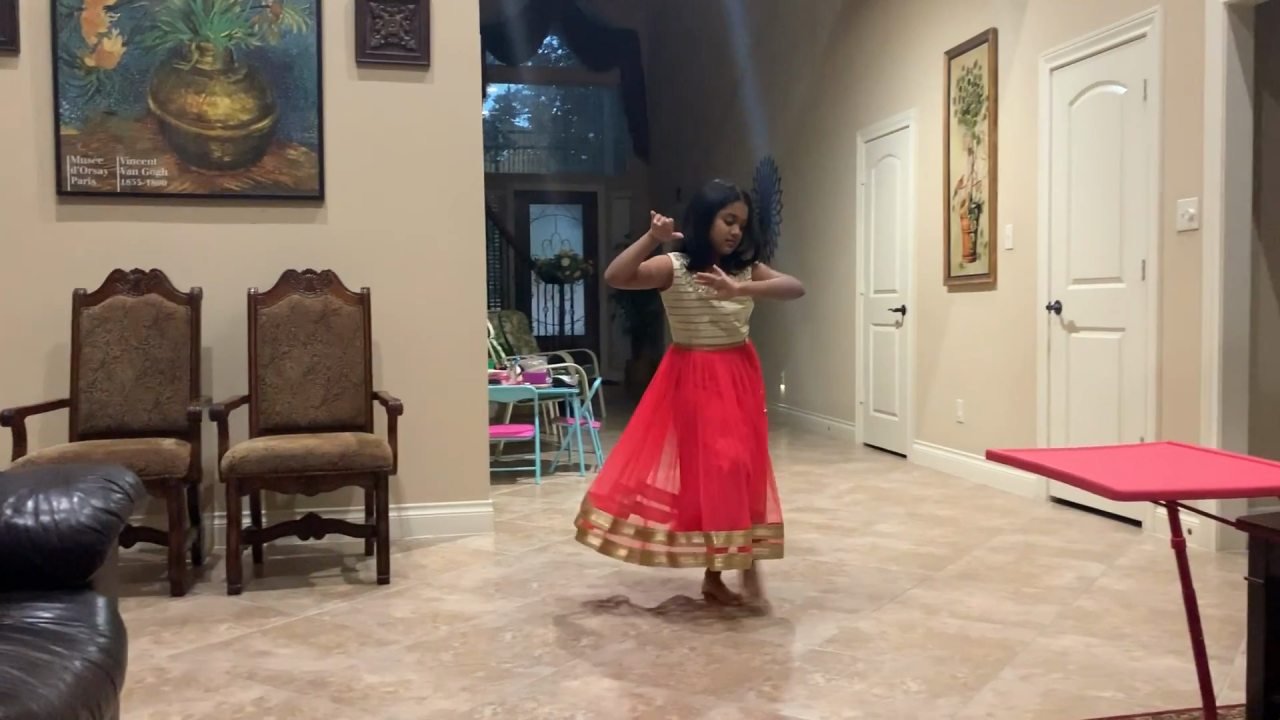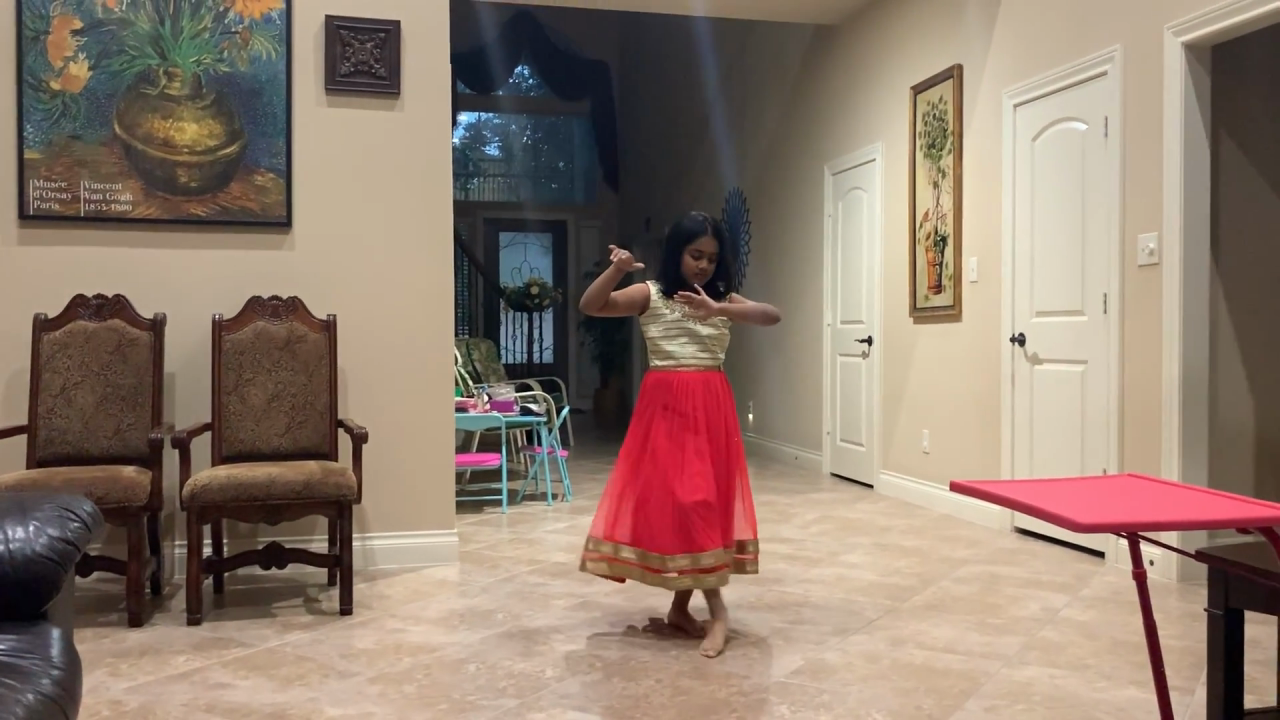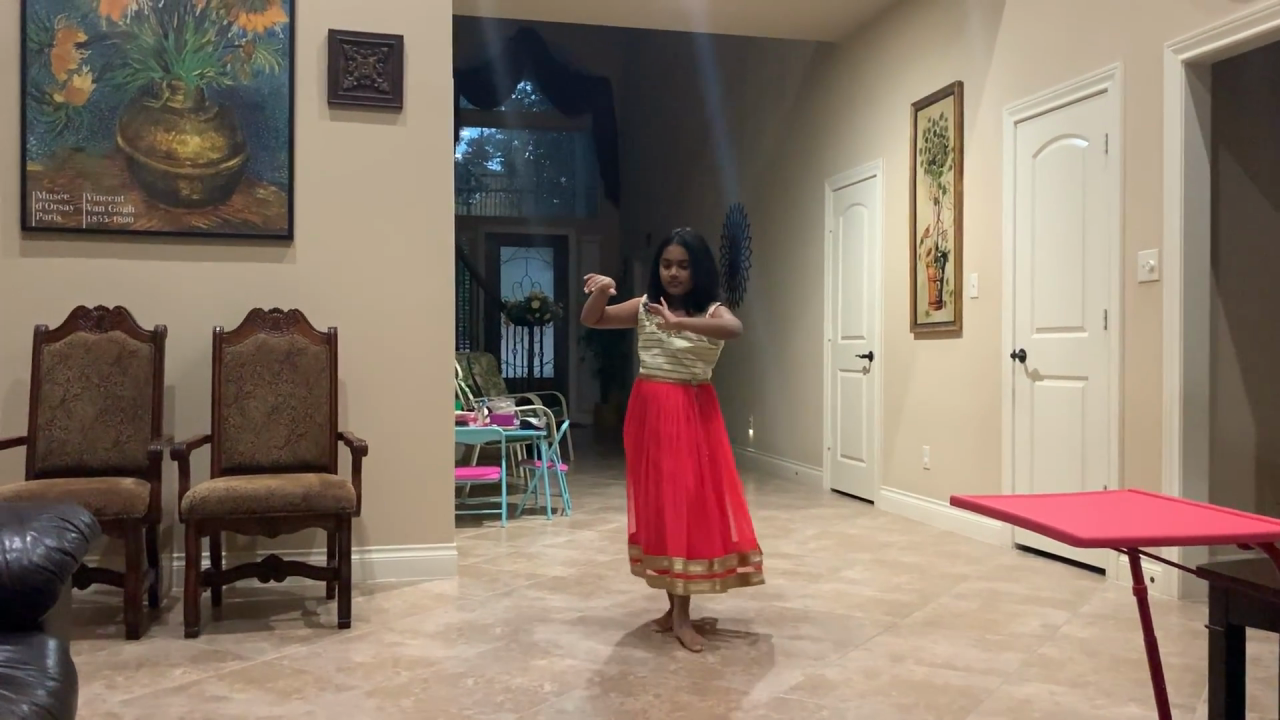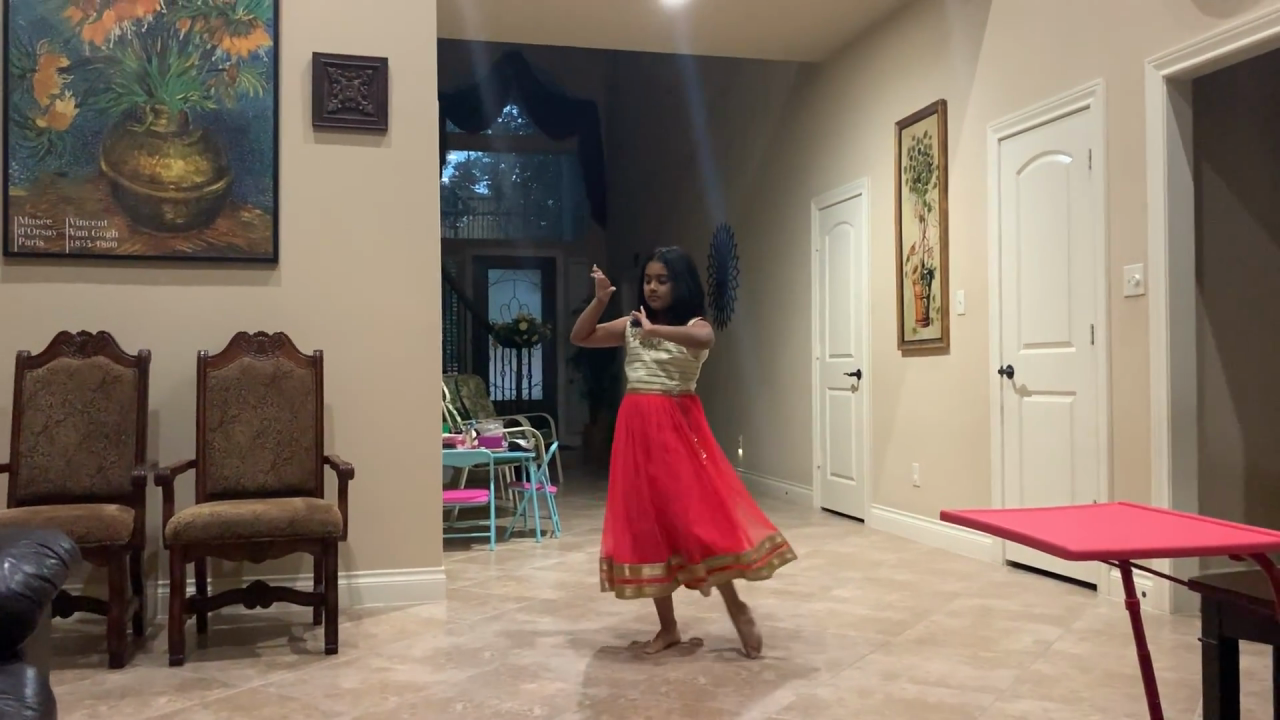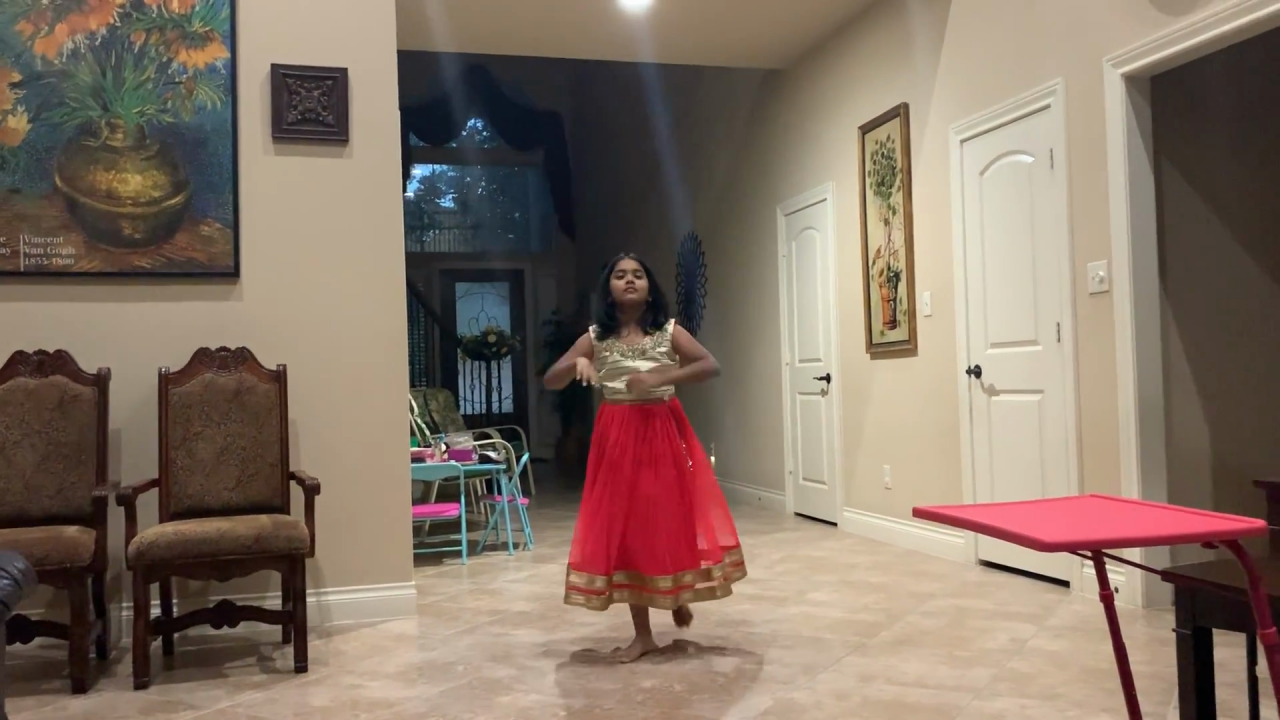
dt=1s
person 1, frame 1
left shoulder: (747, 269)
right shoulder: (673, 267)
left elbow: (795, 287)
right elbow: (614, 278)
left wrist: (739, 289)
right wrist: (651, 238)
left hip: (738, 375)
right hip: (691, 376)
left knee: (736, 466)
right knee: (702, 466)
left ankle: (716, 575)
right ankle: (729, 569)
person 1, frame 2
left shoulder: (724, 299)
right shoulder: (650, 295)
left elbow: (772, 315)
right elbow: (590, 306)
left wrist: (719, 309)
right wrist: (616, 270)
left hip: (713, 405)
right hip: (666, 402)
left knee: (707, 498)
right knee: (680, 497)
left ankle: (680, 608)
right ankle: (715, 607)
person 1, frame 3
left shoulder: (712, 312)
right shoulder: (643, 307)
left elbow: (735, 329)
right elbow: (591, 320)
left wrist: (676, 323)
right wrist: (601, 293)
left hip: (693, 411)
right hip: (648, 410)
left knee: (692, 500)
right knee: (656, 502)
left ankle: (681, 612)
right ankle: (676, 607)
person 1, frame 4
left shoulder: (693, 326)
right shoulder: (630, 325)
left elbow: (705, 339)
right elbow: (579, 337)
left wrist: (653, 330)
right wrist: (600, 300)
left hip: (677, 422)
right hip: (636, 425)
left knee: (696, 512)
right knee: (645, 519)
left ankle: (735, 605)
right ankle: (668, 626)
person 1, frame 5
left shoulder: (670, 332)
right shoulder: (595, 337)
left elbow: (711, 365)
right elbow: (550, 381)
left wrist: (660, 378)
right wrist: (576, 363)
left hip: (662, 431)
right hip: (616, 435)
left knee: (670, 520)
right knee: (621, 523)
left ankle: (677, 602)
right ankle: (643, 633)
